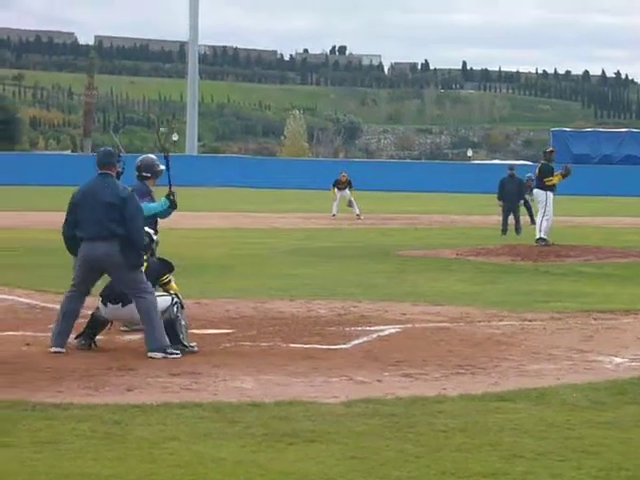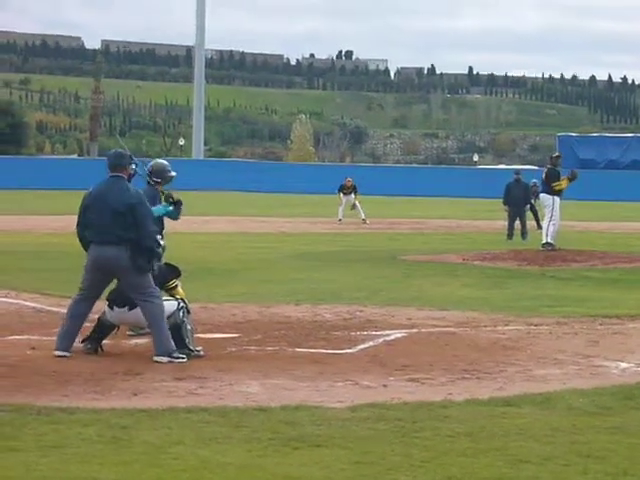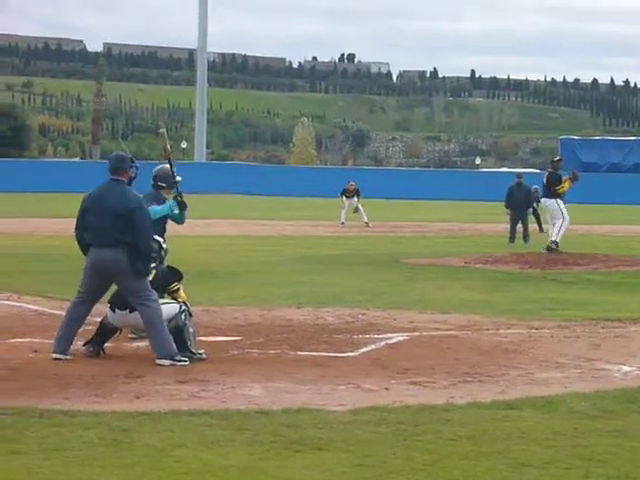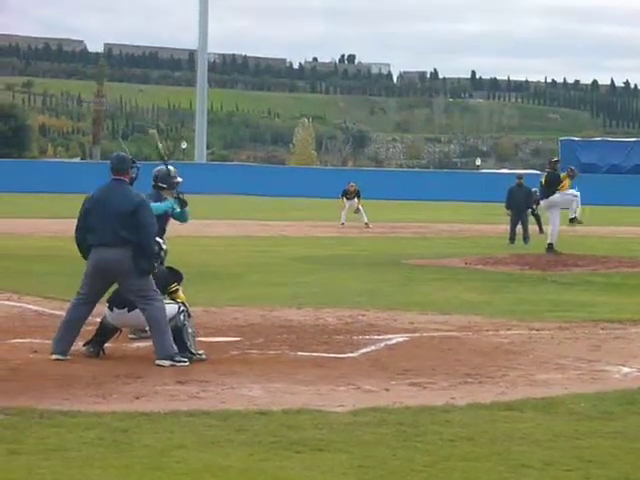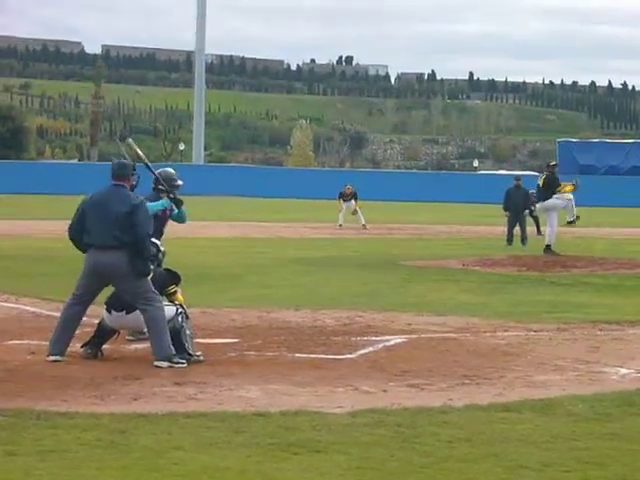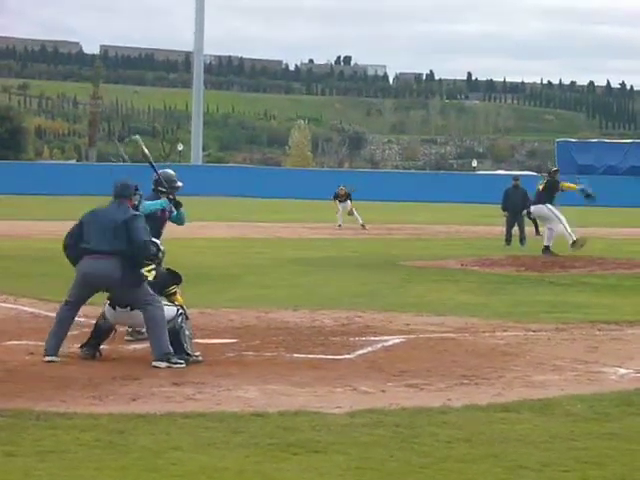
dt=0.3s
person 1, frame 1
left shoulder: (81, 192)
right shoulder: (123, 192)
left elbow: (68, 228)
right elbow: (136, 227)
left wrist: (76, 252)
right wrist: (138, 253)
left hip: (87, 250)
right hip: (116, 250)
left knee: (75, 293)
right knee: (144, 294)
left ankle: (58, 342)
right ankle: (158, 346)
person 1, frame 2
left shoulder: (92, 193)
right shoulder: (133, 195)
left elbow: (81, 229)
right elbow: (147, 231)
right wrist: (154, 253)
left hip: (97, 253)
right hip: (126, 254)
left knee: (83, 298)
right knee: (151, 298)
left ankle: (63, 346)
right ankle: (164, 351)
person 1, frame 3
left shoulder: (92, 196)
right shoulder: (133, 199)
left elbow: (80, 231)
right elbow: (144, 236)
right wrist: (146, 261)
left hip: (96, 256)
right hip: (124, 257)
left knee: (82, 301)
right knee: (148, 302)
left ankle: (60, 348)
right ankle: (166, 353)
person 1, frame 4
left shoulder: (93, 197)
right shoulder: (137, 199)
left elbow: (80, 233)
right elbow: (148, 235)
left wrist: (90, 256)
right wrist: (149, 261)
left hip: (98, 256)
right hip: (127, 257)
left knee: (82, 302)
right knee: (152, 302)
left ankle: (59, 349)
right ankle: (166, 354)
person 1, frame 5
left shoulder: (91, 199)
right shoulder: (135, 202)
left elbow: (74, 231)
right elbow: (143, 237)
right wrist: (145, 260)
left hip: (94, 259)
right hip: (123, 260)
left knee: (77, 303)
right knee: (152, 303)
left ankle: (55, 351)
right ankle: (164, 356)
person 1, frame 6
left shoulder: (92, 215)
right shoulder: (133, 216)
left elbow: (69, 243)
right elbow: (141, 245)
right wrist: (148, 257)
left hip: (87, 267)
right hip: (116, 268)
left knee: (70, 305)
right knee: (152, 304)
left ankle: (50, 351)
right ankle: (163, 356)
person 2, frame 1
left shoulder: (147, 190)
right shoulder: (139, 189)
left elbow: (160, 214)
right elbow: (143, 210)
left wrist: (170, 207)
right wrist: (164, 202)
right ankle: (130, 320)
person 2, frame 2
left shoulder: (157, 194)
right shoulder: (148, 193)
left elbow: (174, 216)
left wrist: (177, 206)
right wrist: (165, 206)
right ankle: (136, 324)
person 2, frame 3
left shoulder: (164, 200)
right shoulder: (150, 197)
left elbow: (179, 220)
right elbow: (150, 214)
left wrist: (181, 209)
right wrist: (172, 204)
right ankle: (138, 327)
person 2, frame 4
left shoulder: (166, 201)
right shoulder: (151, 198)
left elbow: (183, 219)
right elbow: (150, 210)
left wrist: (182, 206)
right wrist: (172, 202)
right ankle: (137, 327)
person 2, frame 5
left shoulder: (166, 204)
right shoulder: (150, 200)
left elbow: (181, 219)
left wrist: (179, 206)
right wrist: (166, 202)
right ankle: (135, 329)
person 2, frame 6
left shoulder: (165, 206)
right shoulder: (150, 200)
left elbow: (180, 221)
right elbow: (142, 209)
left wrist: (178, 208)
right wrist: (165, 202)
right ankle: (133, 329)
person 3, frame 1
right shoulder: (155, 263)
right elbow: (173, 291)
left hip: (109, 308)
right hip: (135, 307)
right knee: (173, 301)
left ankle: (85, 339)
right ankle: (179, 344)
person 3, frame 2
right shoulder: (162, 269)
right elbow: (179, 296)
left hip: (115, 314)
right hip: (141, 312)
right knee: (179, 305)
left ankle: (91, 342)
right ankle: (185, 349)
person 3, frame 3
right shoulder: (165, 272)
right elbow: (182, 299)
left hip: (117, 315)
right knee: (181, 309)
left ankle: (93, 346)
right ankle: (188, 352)
person 3, frame 4
right shoulder: (164, 272)
right elbow: (180, 300)
left hip: (115, 314)
right hip: (141, 314)
right knee: (180, 310)
left ankle: (93, 347)
right ankle: (187, 353)
person 3, frame 5
right shoulder: (162, 274)
right elbow: (178, 303)
left hip: (114, 316)
right hip: (138, 315)
right knee: (178, 310)
left ankle: (92, 347)
right ankle: (185, 354)
person 3, frame 6
right shoulder: (163, 274)
right elbow: (178, 302)
left hip: (114, 313)
right hip: (140, 312)
left knee: (107, 313)
right knee: (178, 312)
left ankle: (89, 348)
right ankle: (183, 354)
